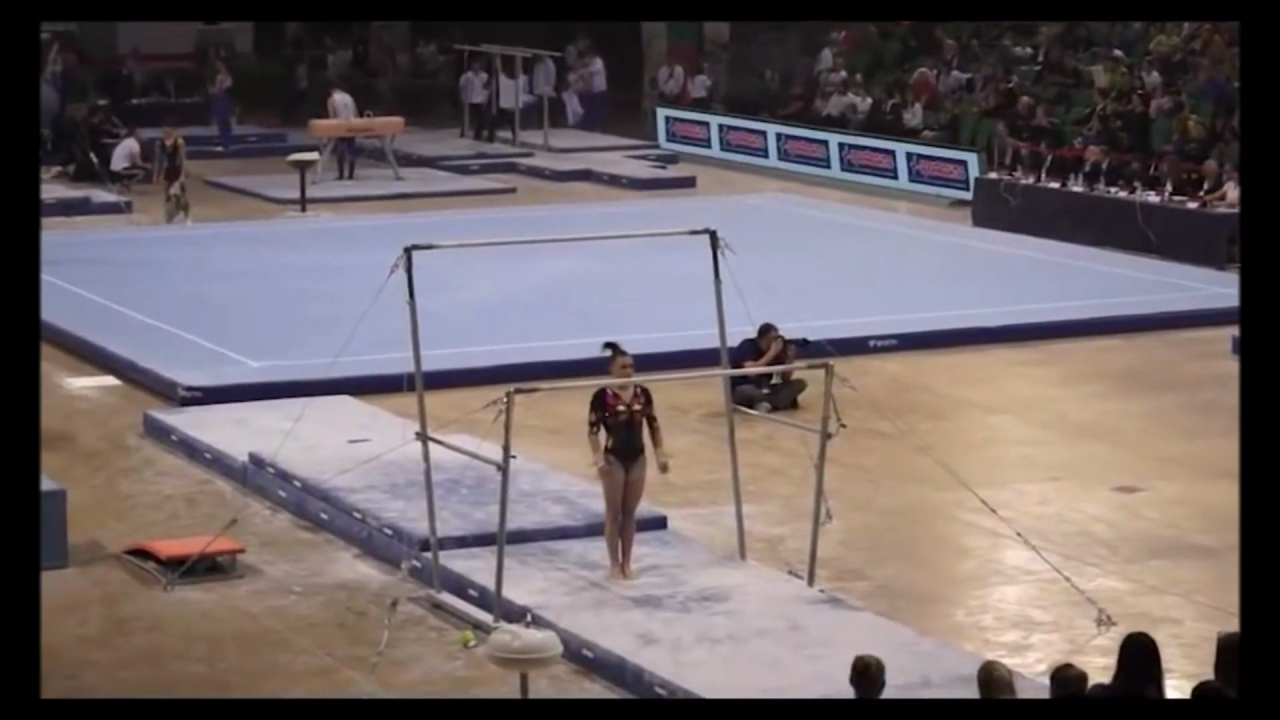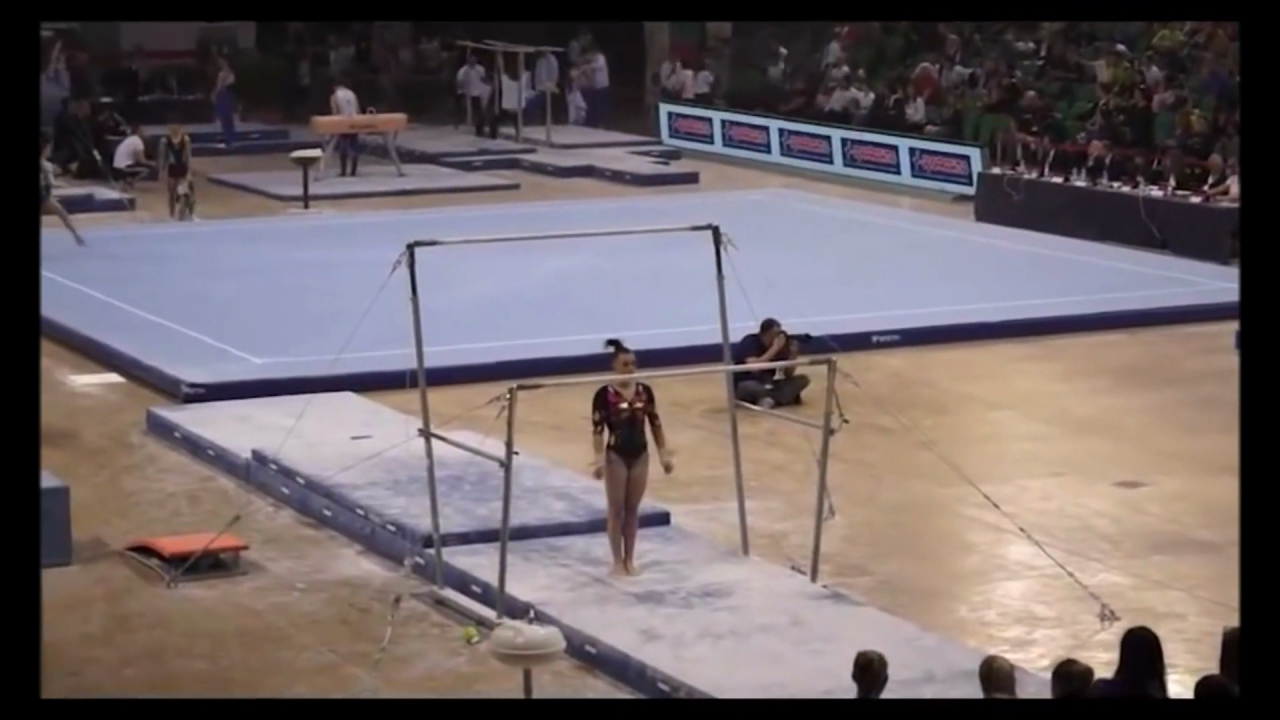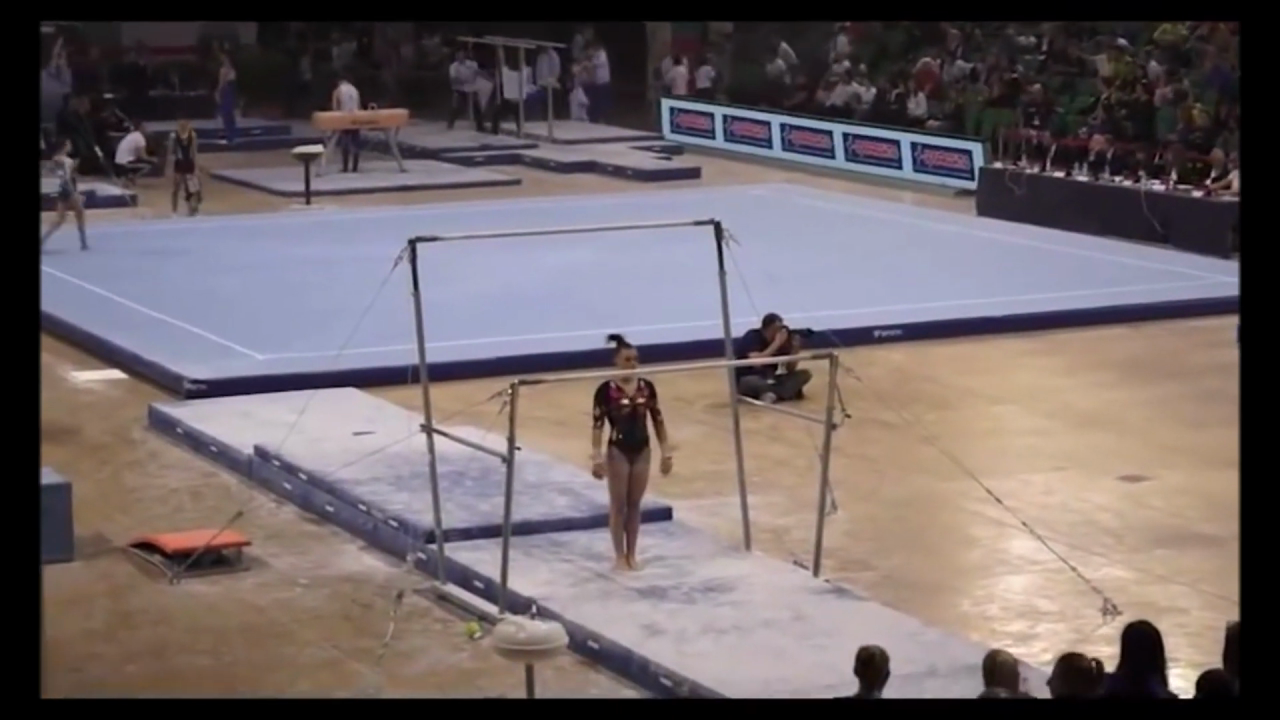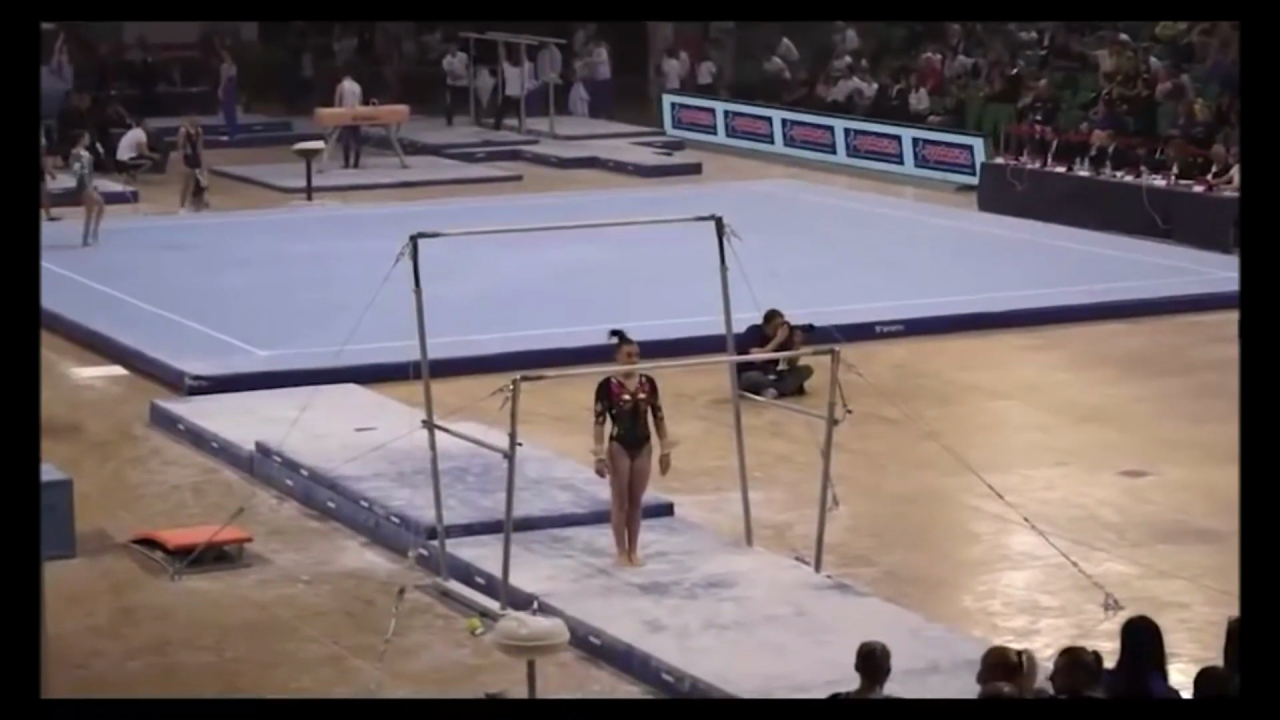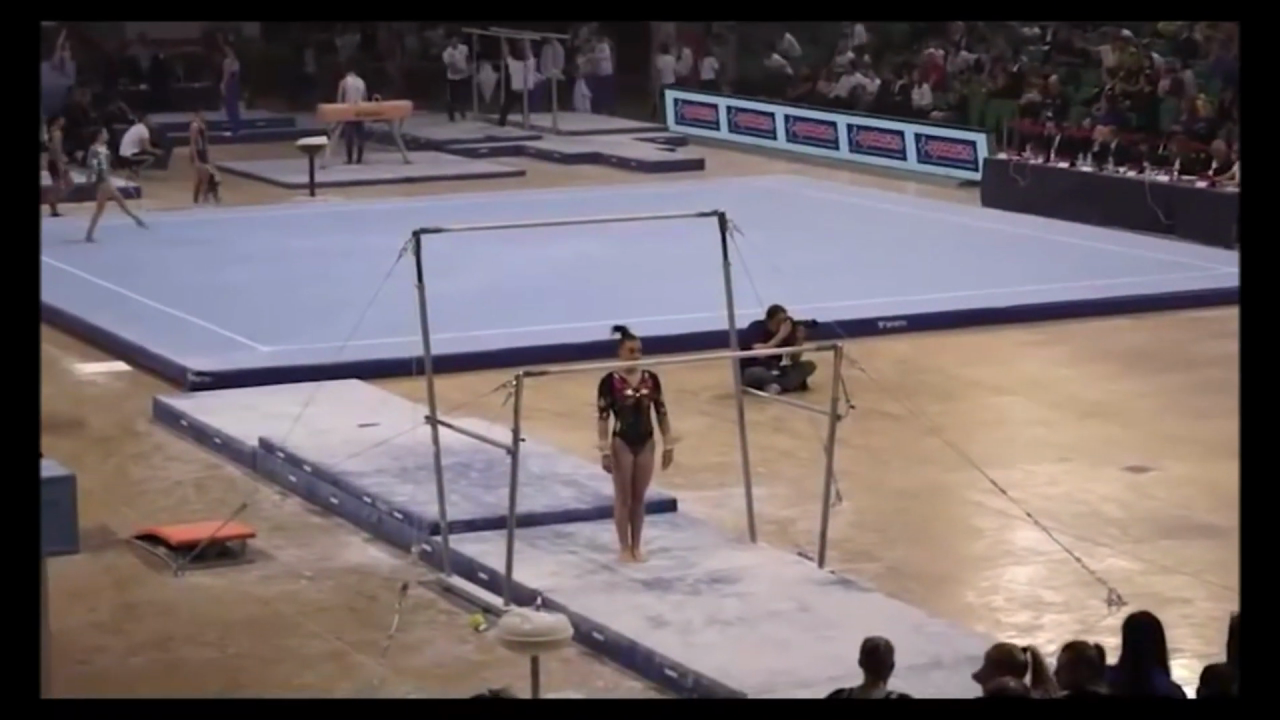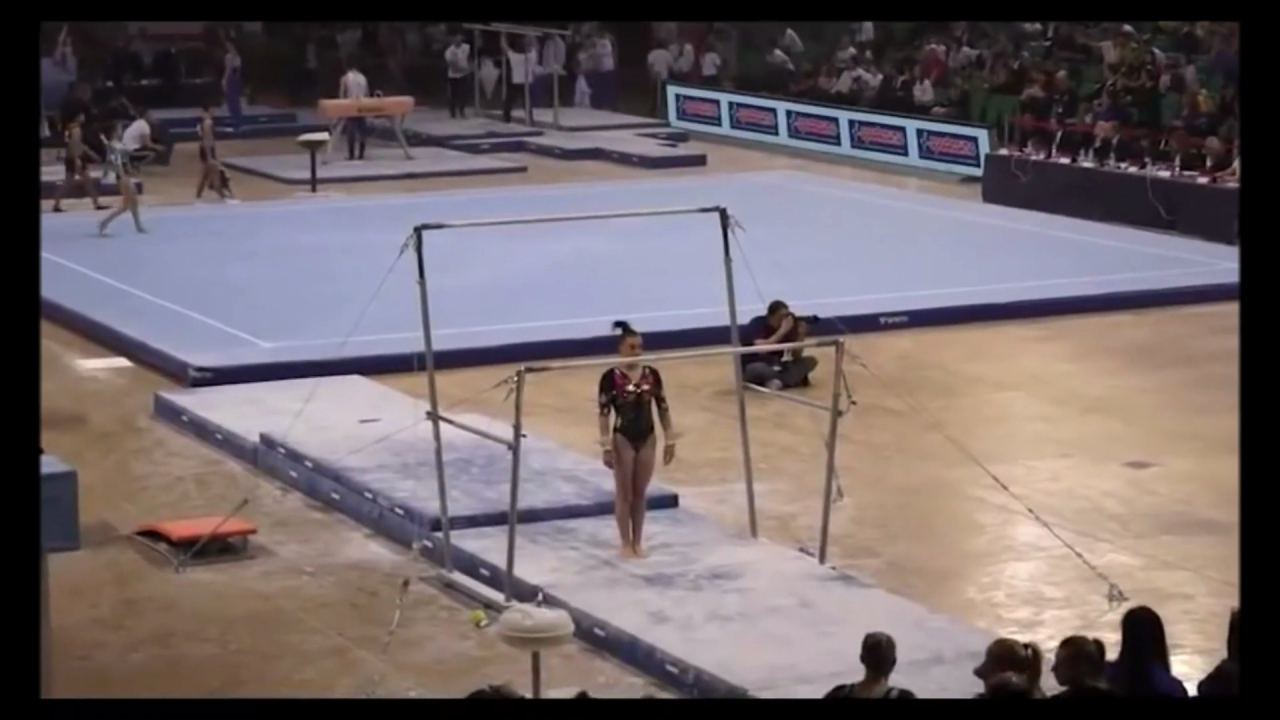
dt=0.2s
person 1, frame 1
left shoulder: (643, 393)
right shoulder: (602, 396)
left elbow: (653, 426)
right elbow: (593, 431)
left wrist: (660, 455)
right wrist: (599, 460)
left hip: (637, 458)
right hip: (614, 459)
left knee: (630, 513)
right knee: (614, 514)
left ankle: (626, 562)
right ankle: (614, 564)
person 1, frame 2
left shoulder: (645, 391)
right shoulder: (604, 395)
left elbow: (656, 424)
right elbow: (598, 430)
left wrist: (664, 455)
right wrist: (599, 461)
left hip: (640, 455)
right hip: (616, 456)
left knee: (632, 510)
right knee: (616, 511)
left ankle: (629, 559)
right ankle: (617, 561)
person 1, frame 3
left shoulder: (647, 387)
right shoulder: (606, 390)
left elbow: (658, 420)
right elbow: (598, 426)
left wrist: (666, 453)
right wrist: (597, 458)
left hip: (642, 451)
right hip: (618, 452)
left knee: (635, 506)
right knee: (618, 506)
left ankle: (632, 554)
right ankle: (619, 556)
person 1, frame 4
left shoulder: (648, 383)
right shoulder: (607, 386)
left elbow: (658, 417)
right elbow: (599, 422)
left wrist: (665, 449)
right wrist: (599, 455)
left hip: (643, 447)
right hip: (619, 448)
left knee: (636, 502)
right knee: (620, 502)
left ankle: (633, 550)
right ankle: (621, 552)
person 1, frame 5
left shoulder: (651, 379)
right shoulder: (610, 381)
left elbow: (661, 413)
right elbow: (603, 417)
left wrist: (668, 444)
right wrist: (605, 450)
left hip: (646, 442)
right hip: (622, 443)
left knee: (639, 498)
right knee: (623, 498)
left ankle: (636, 546)
right ankle: (624, 547)
person 1, frame 6
left shoulder: (652, 374)
right shoulder: (611, 377)
left elbow: (663, 408)
right elbow: (604, 413)
left wrist: (670, 439)
right wrist: (606, 446)
left hip: (647, 438)
right hip: (623, 439)
left knee: (640, 494)
right knee: (624, 494)
left ankle: (638, 542)
right ankle: (625, 543)
